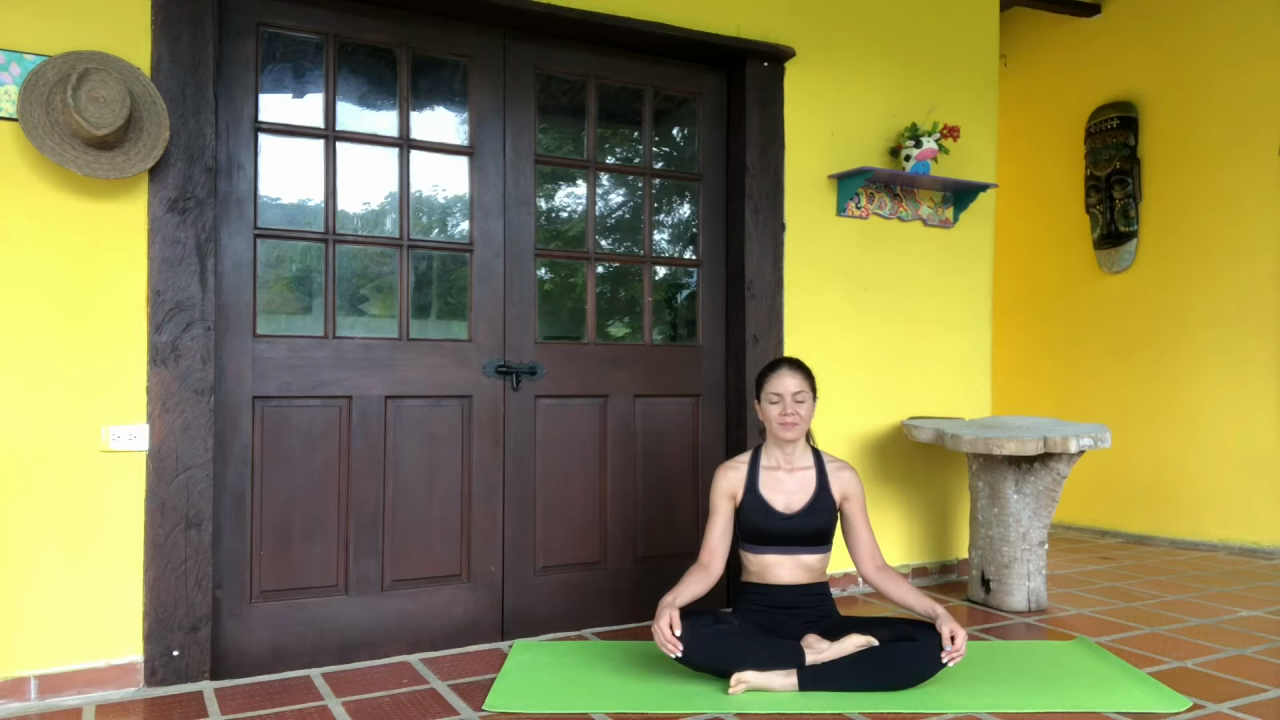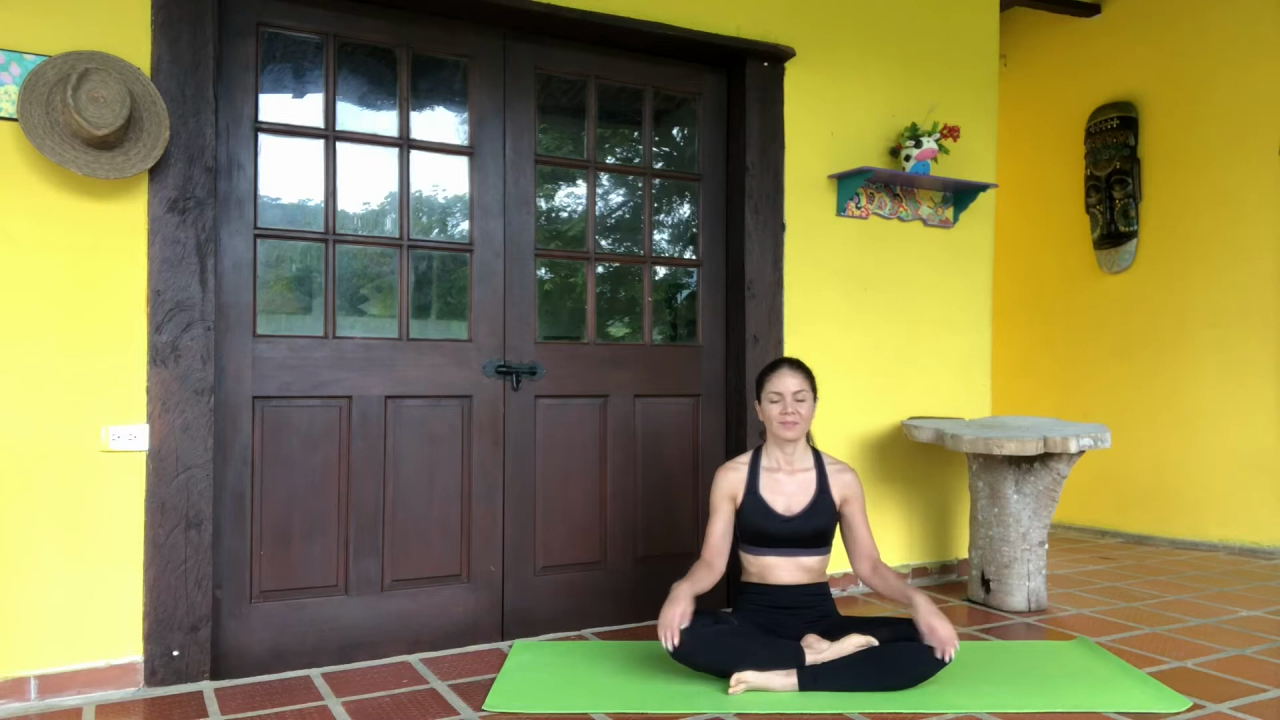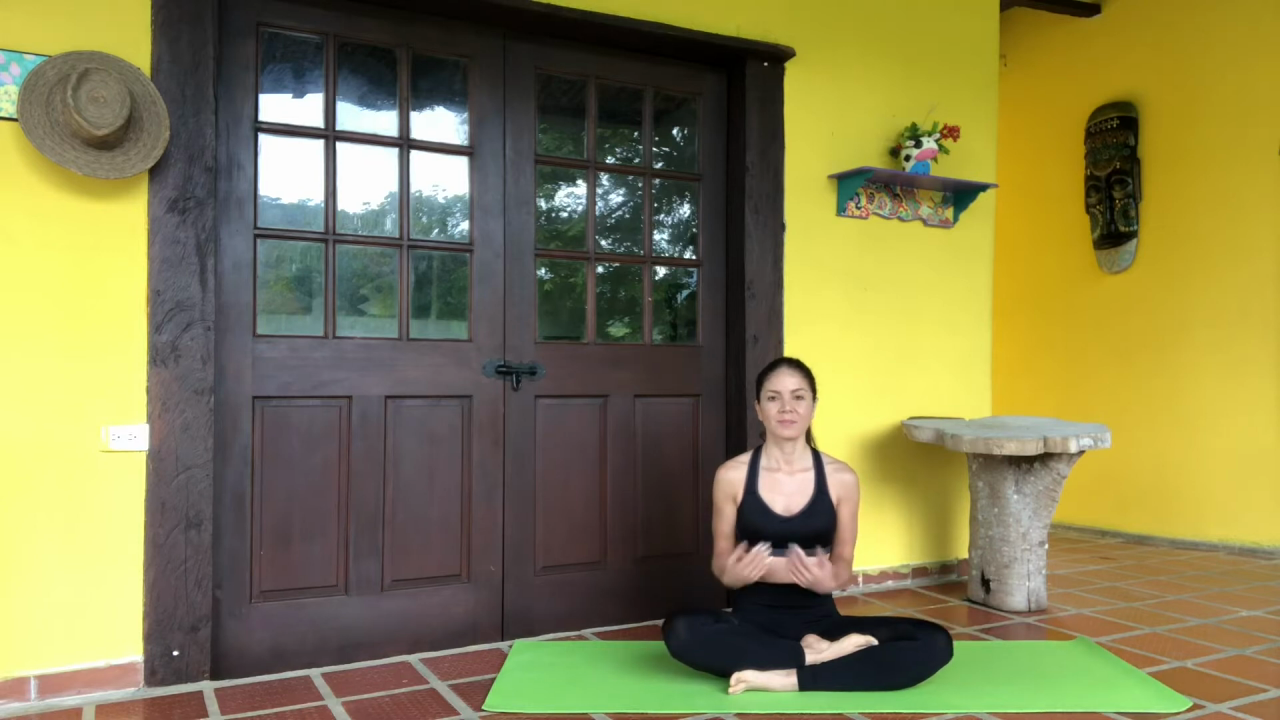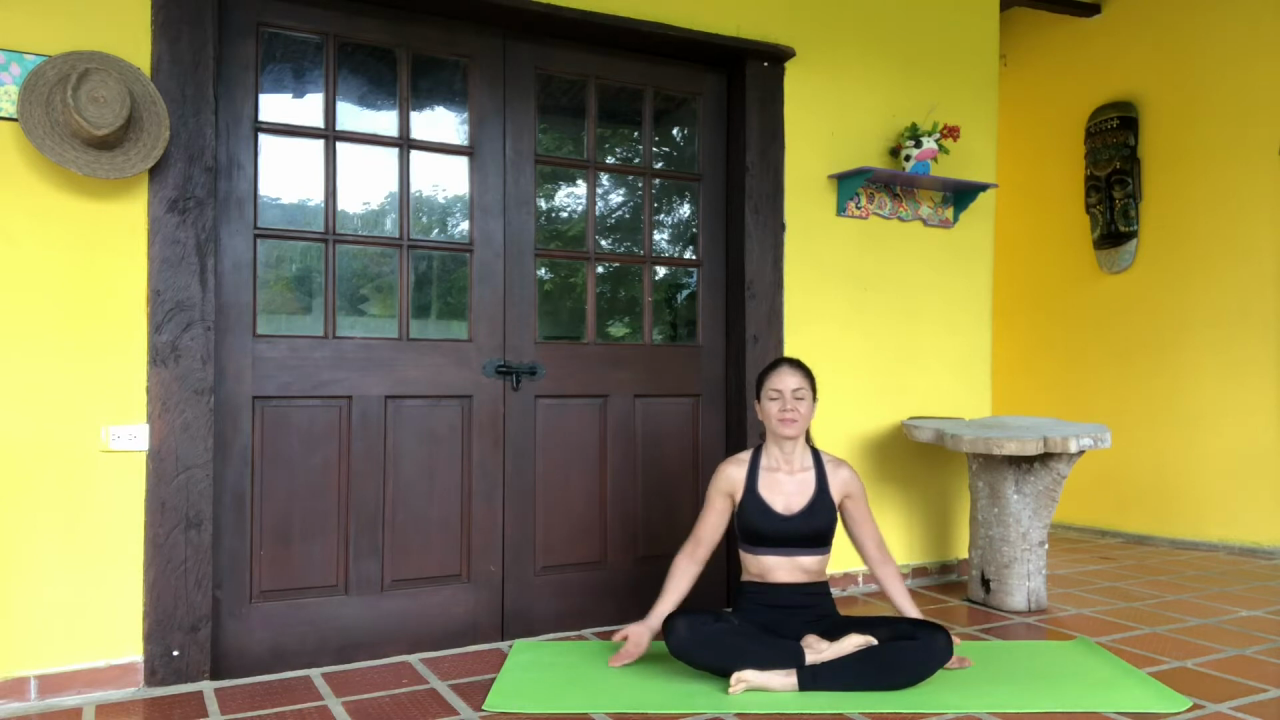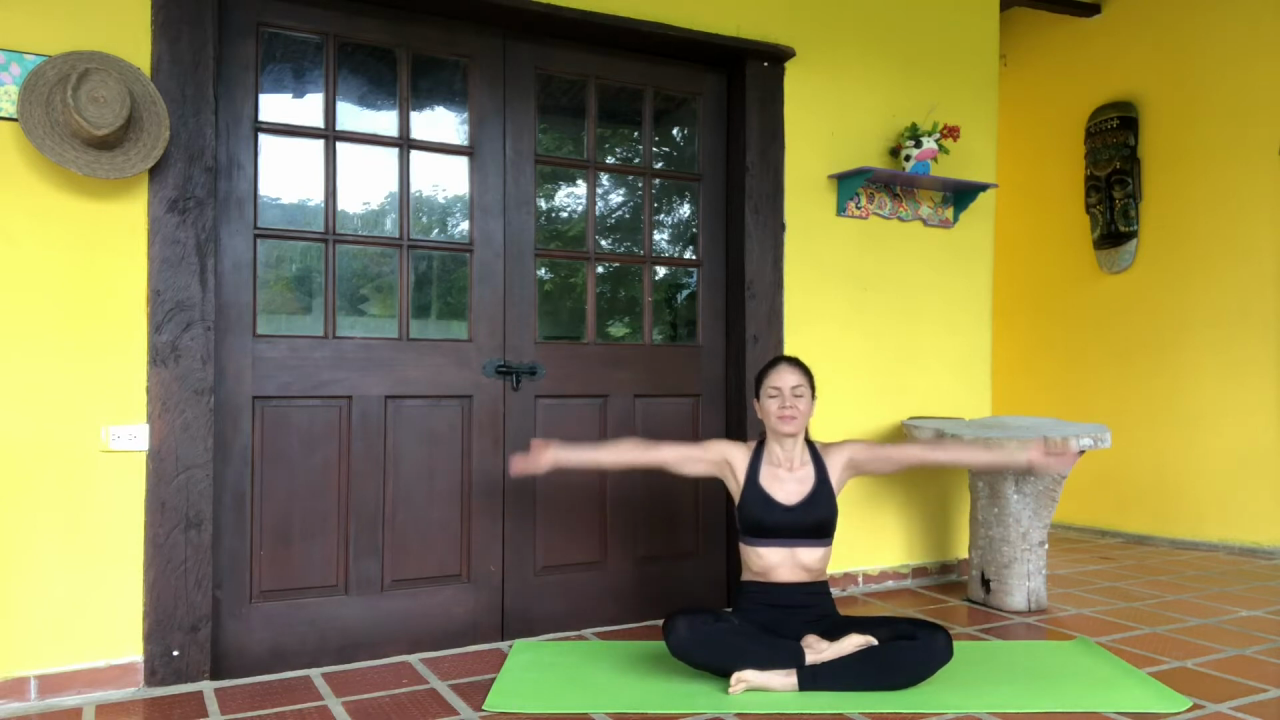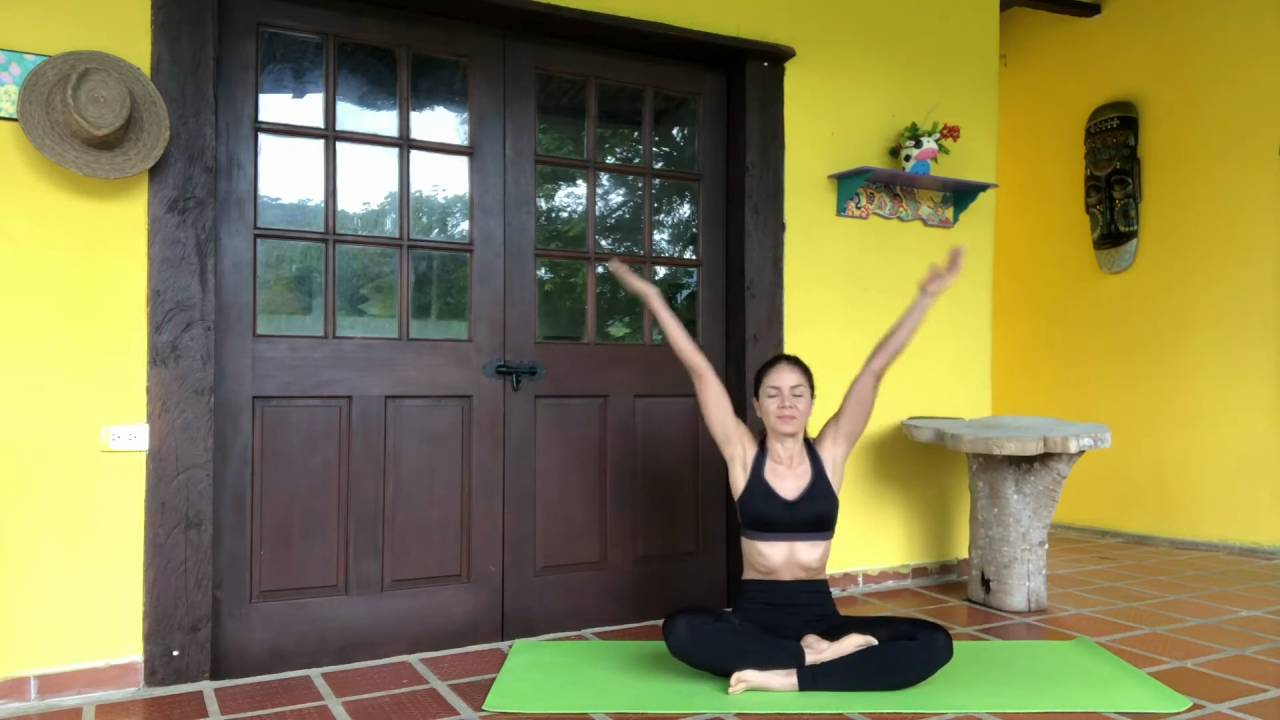
dt=0.5s
person 1, frame 1
left shoulder: (841, 476)
right shoulder: (732, 475)
left elbow: (873, 566)
right elbow: (710, 564)
left wrist: (938, 612)
right wrist: (669, 602)
left hip: (817, 616)
right hip: (754, 616)
left knee: (932, 645)
right knee: (684, 634)
left ankle: (786, 677)
right ankle: (816, 655)
person 1, frame 2
left shoulder: (841, 478)
right shoulder: (732, 476)
left elbow: (869, 564)
right elbow: (712, 560)
left wrist: (918, 601)
right wrist: (683, 589)
left hip: (818, 617)
right hip: (753, 617)
left knee: (929, 646)
right knee: (685, 634)
left ankle: (787, 677)
right ankle: (817, 654)
person 1, frame 3
left shoulder: (841, 478)
right shoulder: (732, 475)
left elbow: (842, 562)
right elbow: (722, 558)
left wrist: (828, 581)
right wrist: (733, 573)
left hip: (817, 617)
right hip: (753, 617)
left knee: (935, 643)
right knee: (682, 631)
left ankle: (788, 677)
right ankle: (817, 655)
person 1, frame 4
left shoulder: (840, 476)
right shoulder: (734, 473)
left elbow: (877, 555)
right elbow: (695, 552)
left wrist: (917, 620)
right wrist: (649, 623)
left hip: (818, 615)
right hip: (751, 616)
left knee: (934, 643)
right knee: (682, 630)
left ankle: (785, 676)
right ankle: (815, 654)
person 1, frame 5
left shoulder: (837, 461)
right shoulder: (735, 460)
left elbow: (928, 453)
right elbow: (647, 453)
left wrist: (1021, 454)
right wrist: (563, 453)
left hip: (817, 612)
right hip: (754, 613)
left knee: (935, 643)
right knee: (682, 630)
left ankle: (785, 675)
right ankle: (817, 658)
person 1, frame 6
left shoulder: (830, 453)
right shoulder: (743, 454)
left elbow: (874, 370)
right elbow: (700, 372)
left wrist: (925, 298)
right wrist: (652, 298)
left hip: (819, 614)
right hip: (753, 615)
left knee: (934, 645)
right knee: (681, 630)
left ankle: (786, 675)
right ankle: (814, 655)
